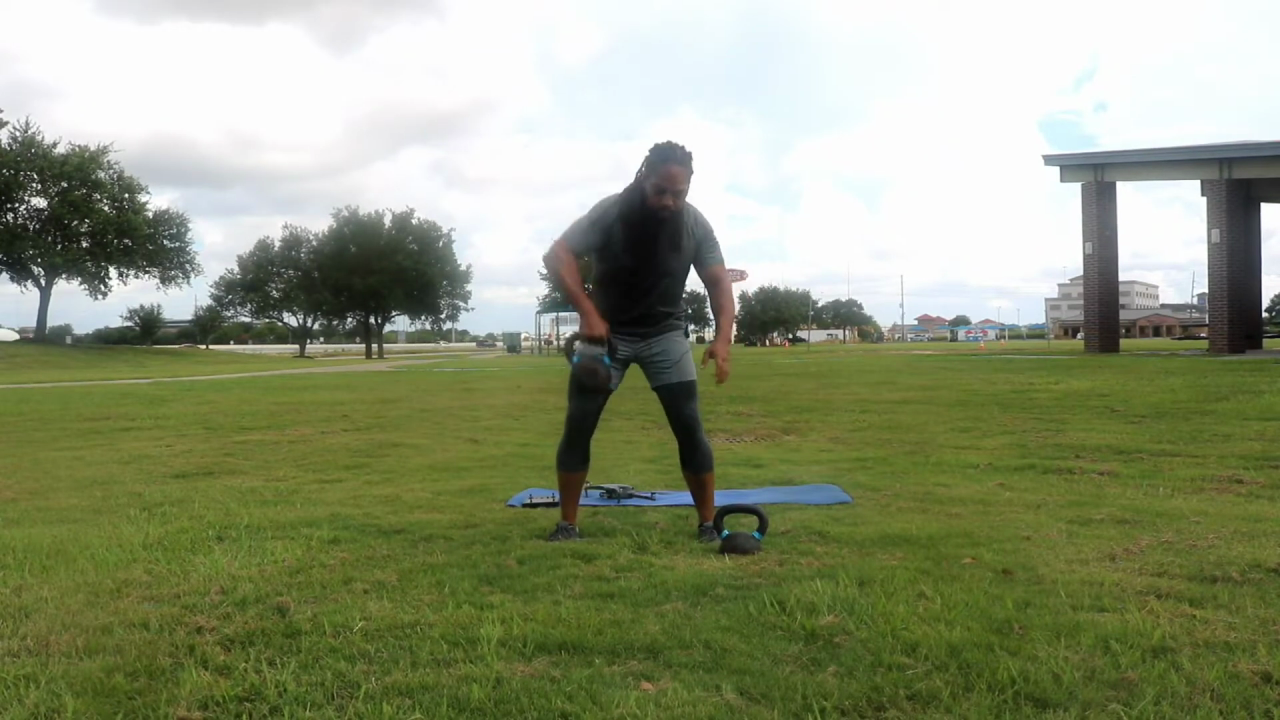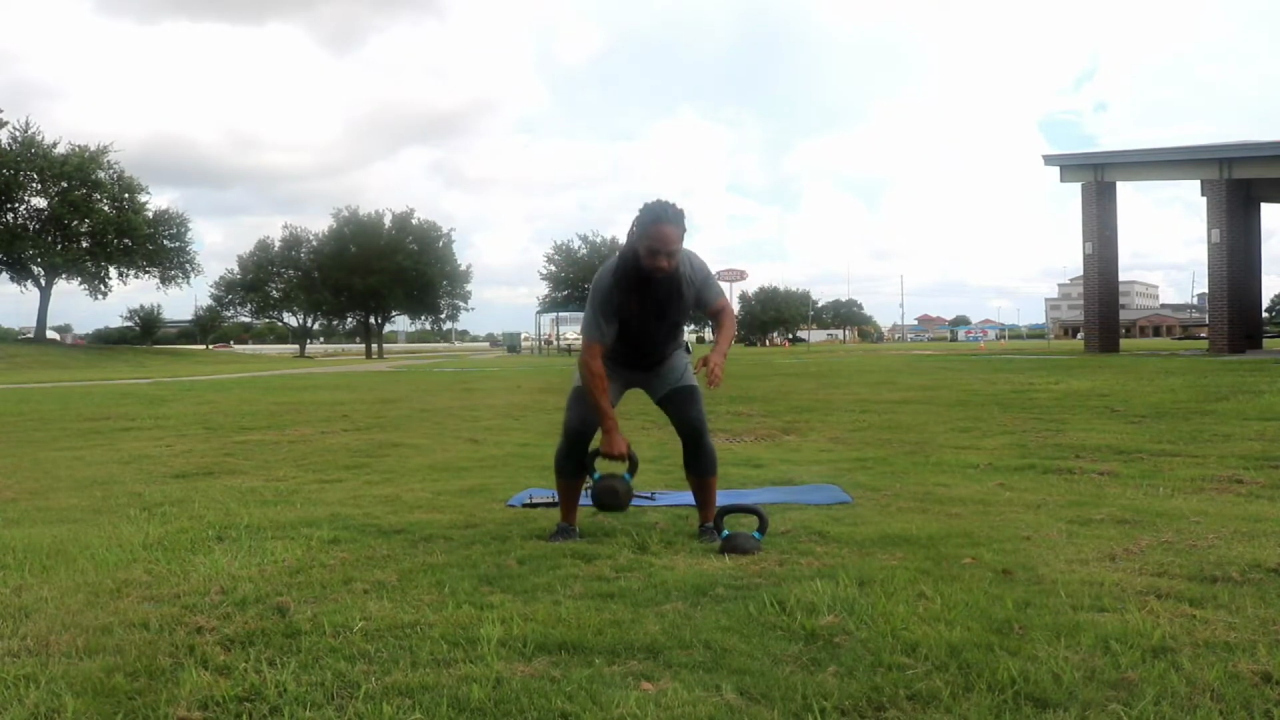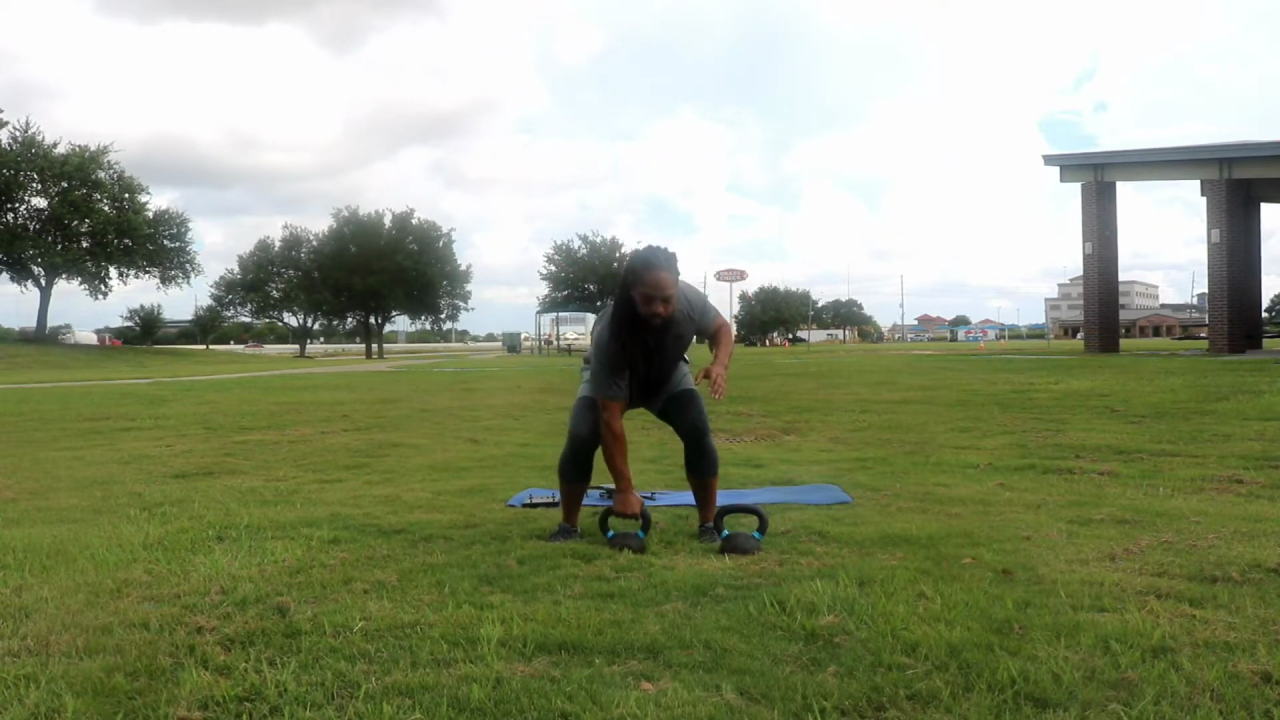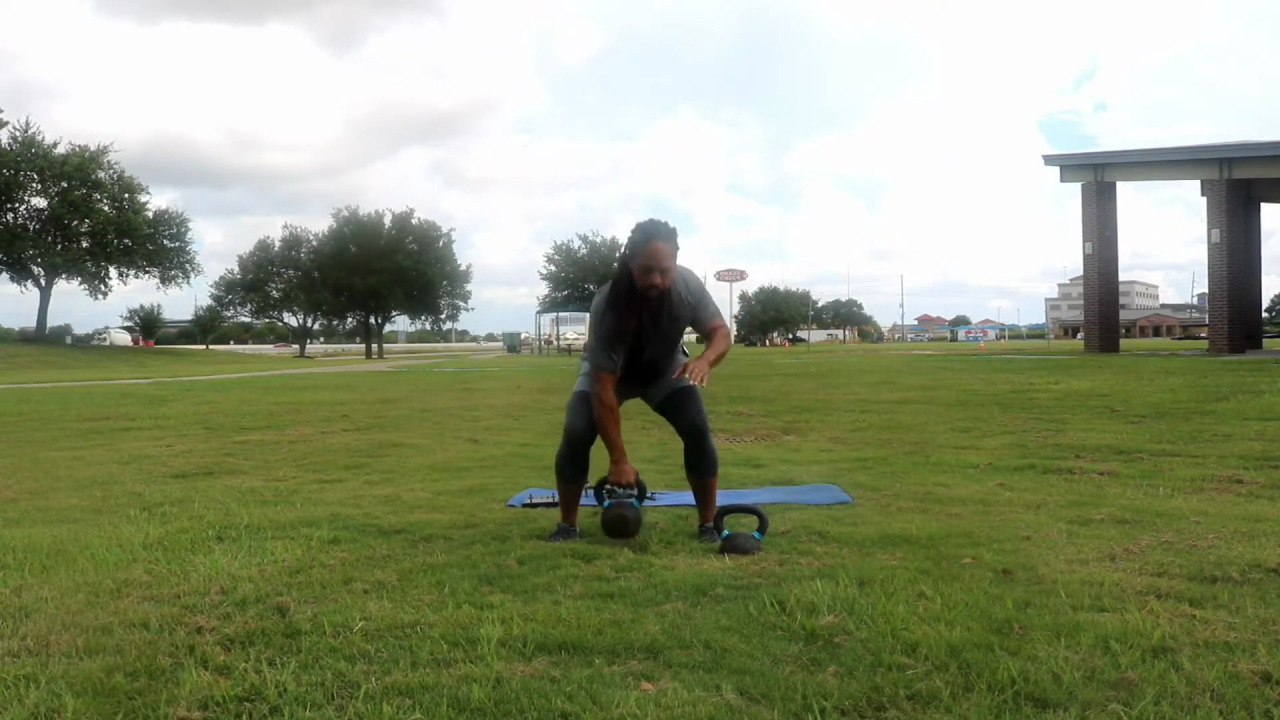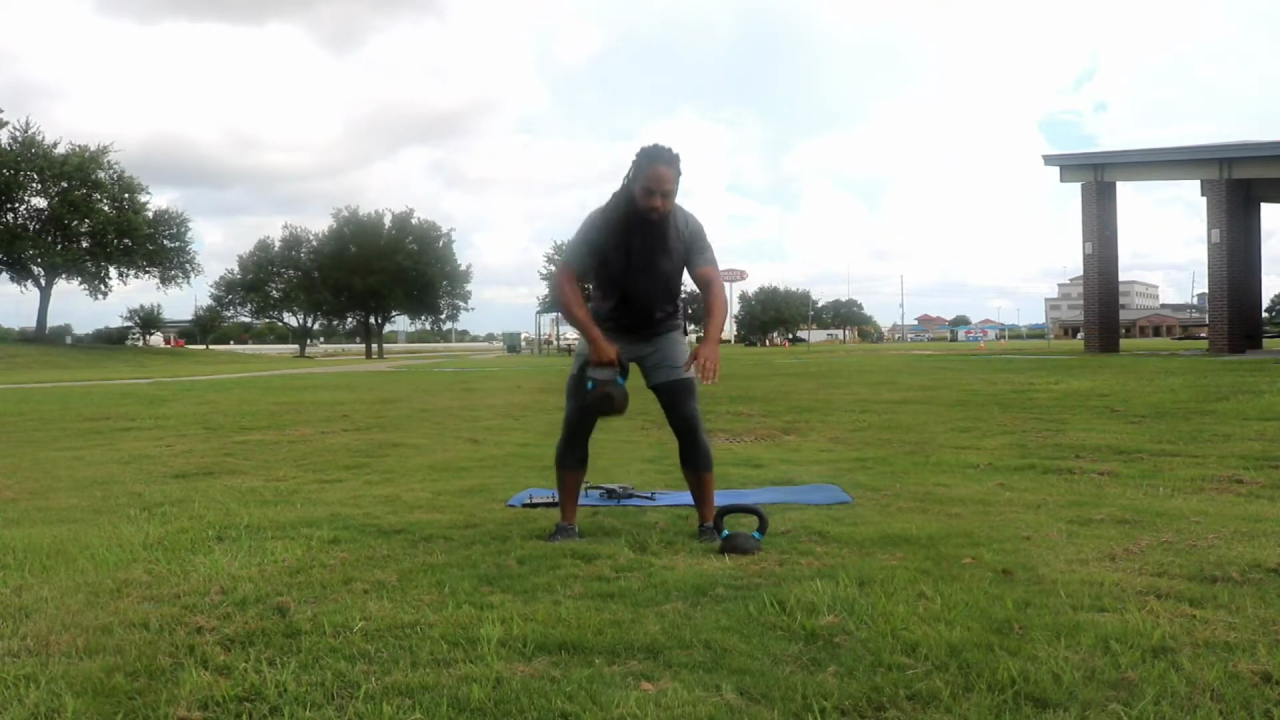
dt=0.2s
person 1, frame 1
left shoulder: (696, 225)
right shoulder: (613, 212)
left elbow: (718, 283)
right elbow: (557, 257)
left wrist: (722, 337)
right wrist: (587, 312)
left hip: (664, 333)
right hip: (607, 332)
left knee: (689, 425)
right knee: (578, 424)
left ankle: (708, 524)
right ankle: (567, 525)
person 1, frame 2
left shoulder: (693, 269)
right shoulder: (610, 279)
left elbow: (723, 312)
right elbow: (591, 359)
left wrist: (719, 350)
right wrist: (611, 431)
left hip: (666, 357)
right hip: (612, 361)
left knee: (696, 427)
right knee: (576, 430)
left ankle: (708, 524)
right ankle: (567, 525)
person 1, frame 3
left shoulder: (691, 301)
right shoulder: (611, 329)
left elbow: (721, 329)
right elbow: (611, 420)
left wrist: (719, 363)
right wrist: (624, 490)
left hip: (668, 378)
right hip: (613, 385)
left knee: (698, 430)
right knee: (581, 437)
left ankle: (708, 524)
right ankle: (568, 524)
person 1, frame 4
left shoulder: (689, 287)
right shoulder: (608, 305)
left elbow: (720, 332)
right elbow: (603, 391)
left wrist: (705, 359)
right wrist: (619, 459)
left hip: (666, 369)
right hip: (610, 372)
left knee: (697, 429)
right knee: (575, 433)
left ankle: (708, 526)
right ankle: (567, 524)
person 1, frame 5
left shoulder: (687, 227)
right shoulder: (603, 223)
left elbow: (713, 288)
right elbow: (564, 282)
left wrist: (710, 341)
right wrist: (595, 339)
left hip: (664, 335)
right hip: (606, 334)
left knee: (688, 425)
right knee: (576, 424)
left ankle: (708, 525)
right ankle: (567, 524)
